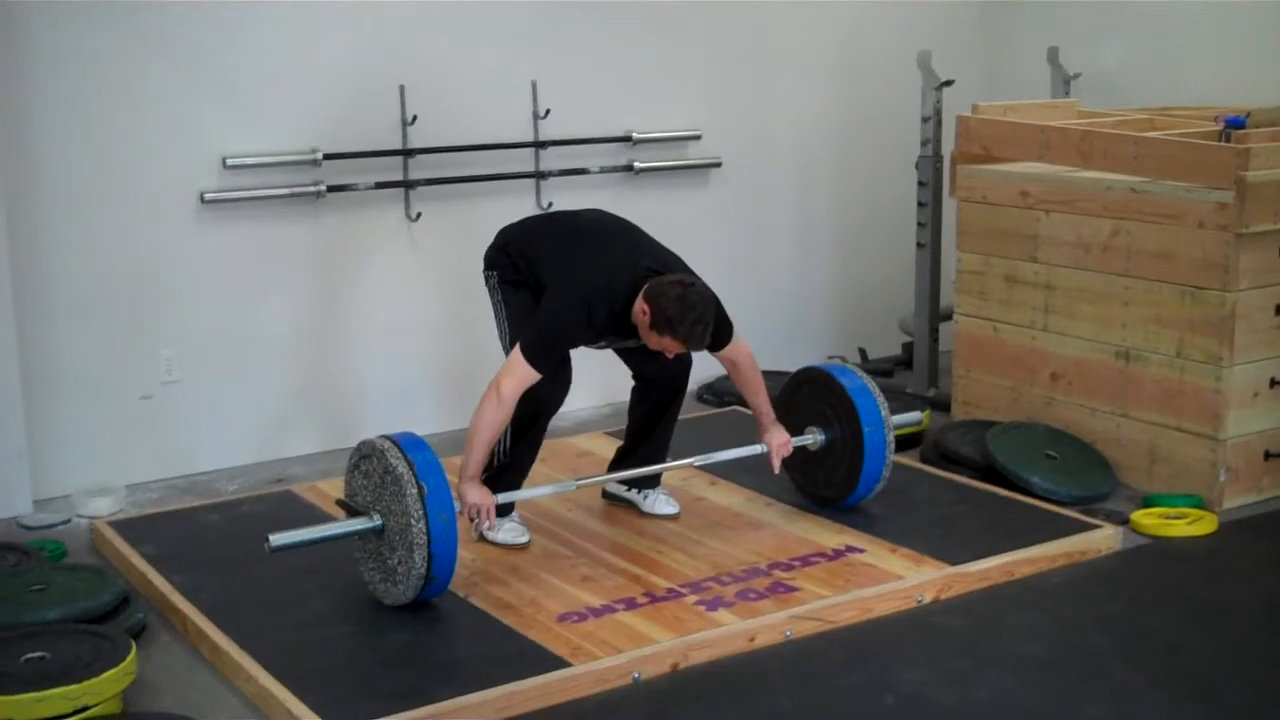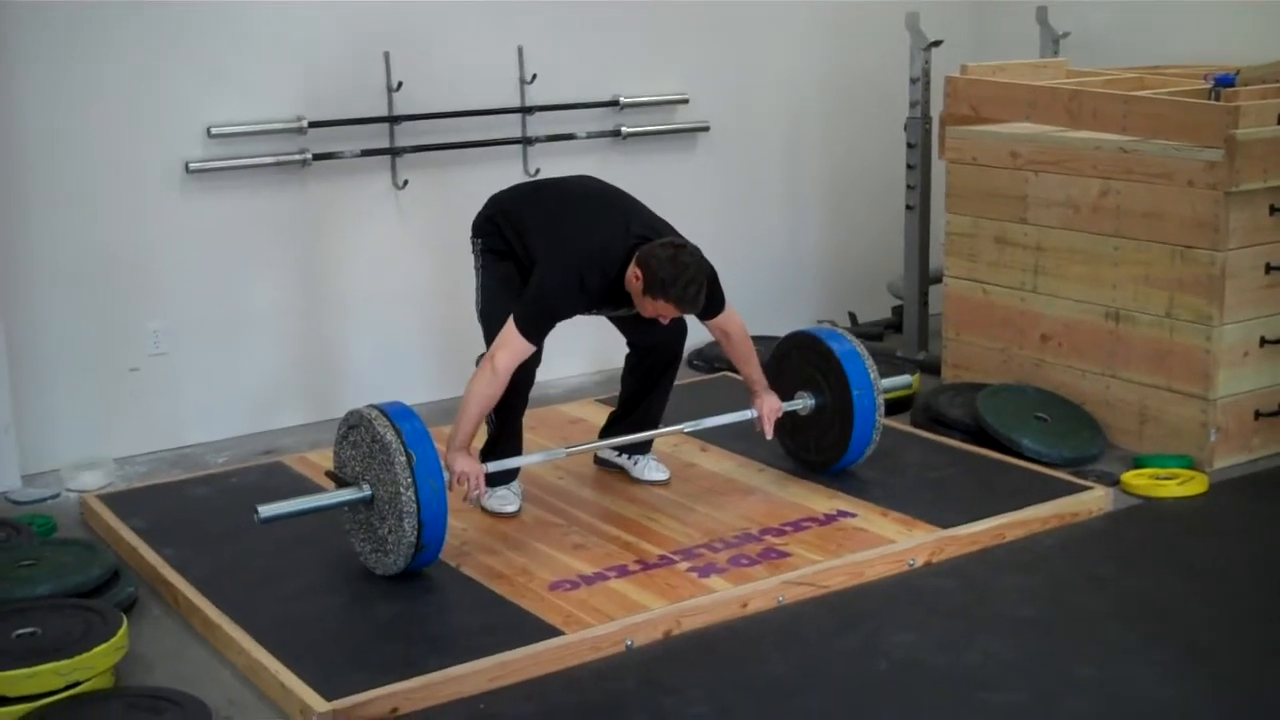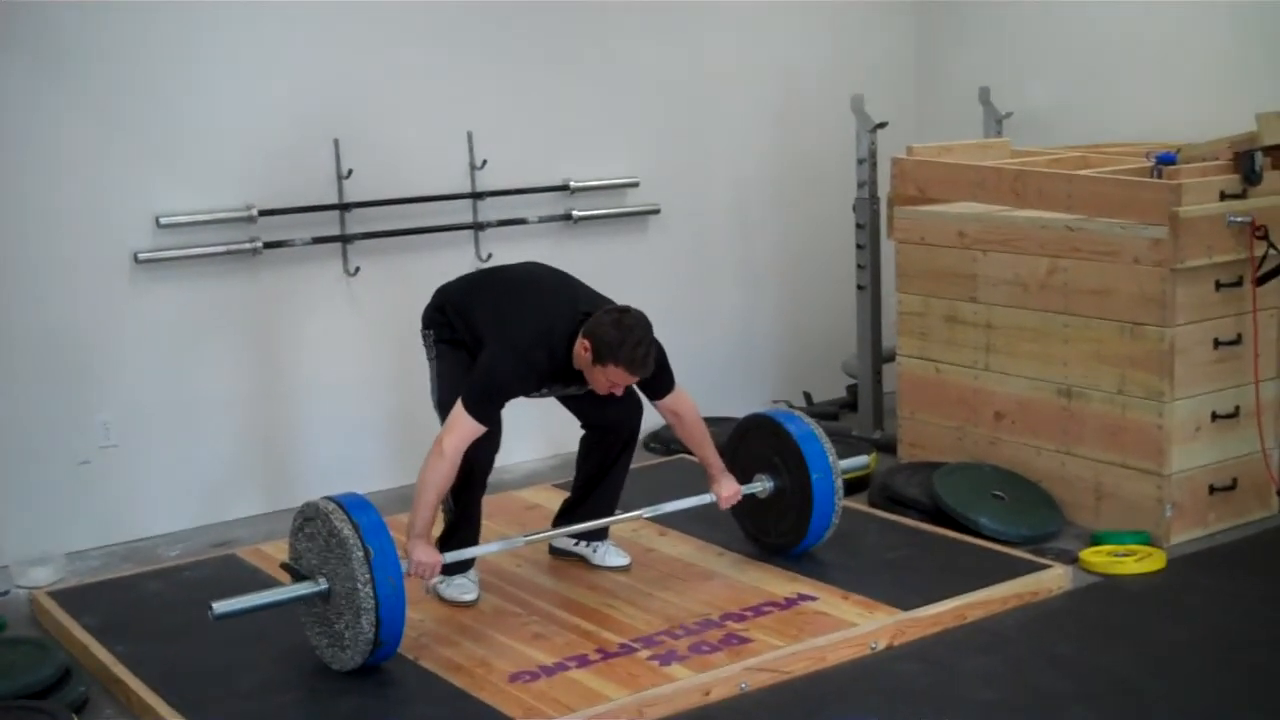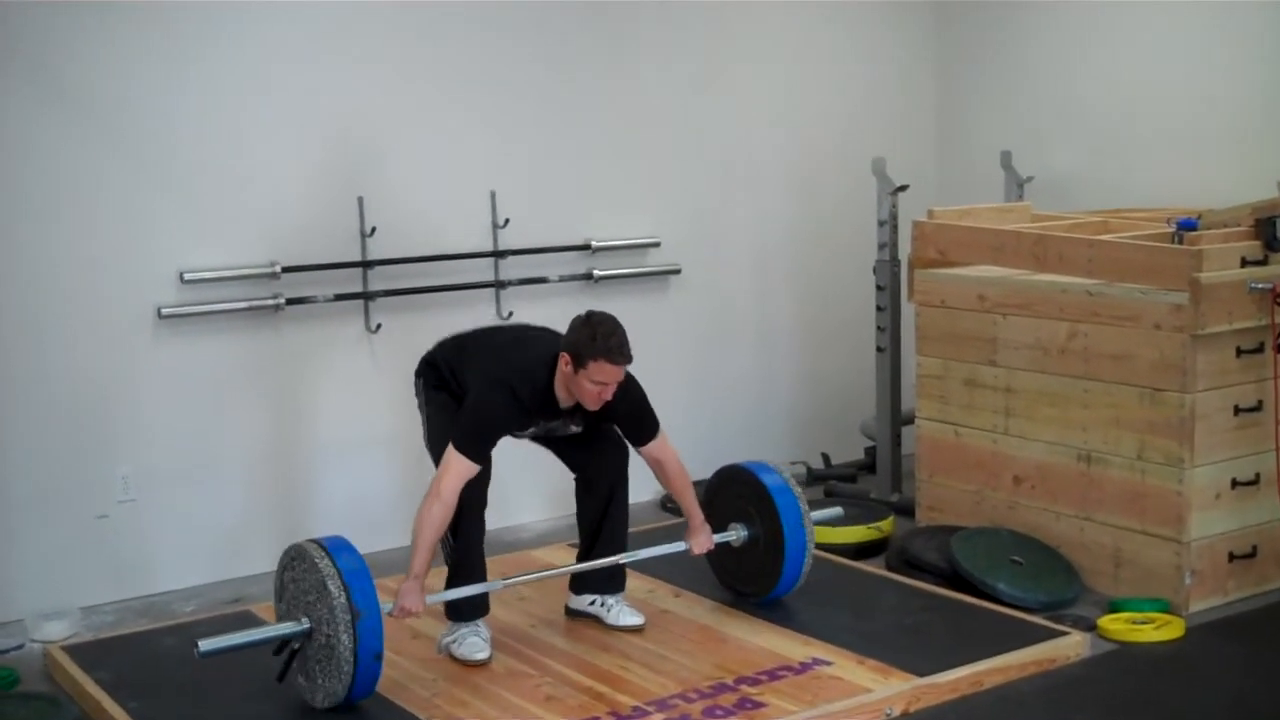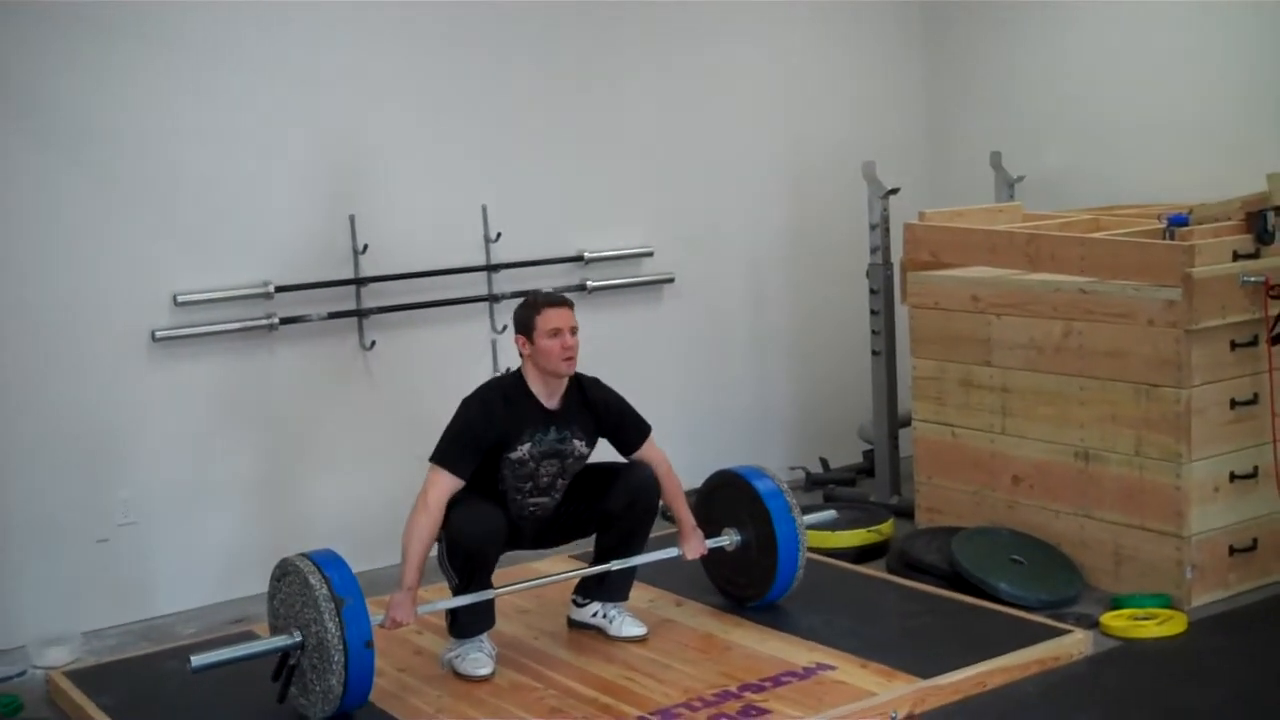
dt=1s
person 1, frame 1
left shoulder: (690, 301)
right shoulder: (582, 306)
left elbow: (736, 356)
right elbow: (506, 388)
left wrist: (768, 424)
right wrist: (470, 481)
right hip: (515, 268)
left knee: (670, 371)
right knee: (545, 382)
left ankle: (631, 478)
right ankle: (495, 506)
person 1, frame 2
left shoulder: (682, 268)
right shoulder: (574, 275)
left elbow: (727, 327)
right elbow: (500, 361)
left wrist: (760, 390)
right wrist: (458, 452)
left knee: (666, 338)
right knee: (519, 356)
left ankle: (624, 444)
right ankle: (497, 475)
person 1, frame 3
left shoulder: (631, 345)
right shoulder: (520, 356)
left elbow: (677, 409)
right elbow: (449, 446)
left wrist: (718, 473)
right wrist: (418, 539)
right hip: (455, 328)
left knee: (622, 416)
right knee: (477, 441)
left ankle: (579, 532)
right ankle: (453, 563)
person 1, frame 4
left shoulder: (617, 386)
right shoulder: (506, 386)
left elbow: (661, 455)
right elbow: (447, 486)
left wrist: (696, 522)
right wrist: (414, 581)
right hip: (448, 387)
left knee: (607, 458)
right knee: (470, 485)
left ankle: (594, 590)
right ankle: (465, 619)
person 1, frame 5
left shoulder: (594, 397)
right shoulder: (489, 407)
left elbow: (655, 461)
right elbow: (433, 498)
left wrist: (688, 528)
right wrist: (406, 591)
left hip: (552, 511)
right hip: (492, 516)
left knee: (640, 485)
right knee: (473, 528)
left ankle: (595, 602)
right ankle: (469, 634)
